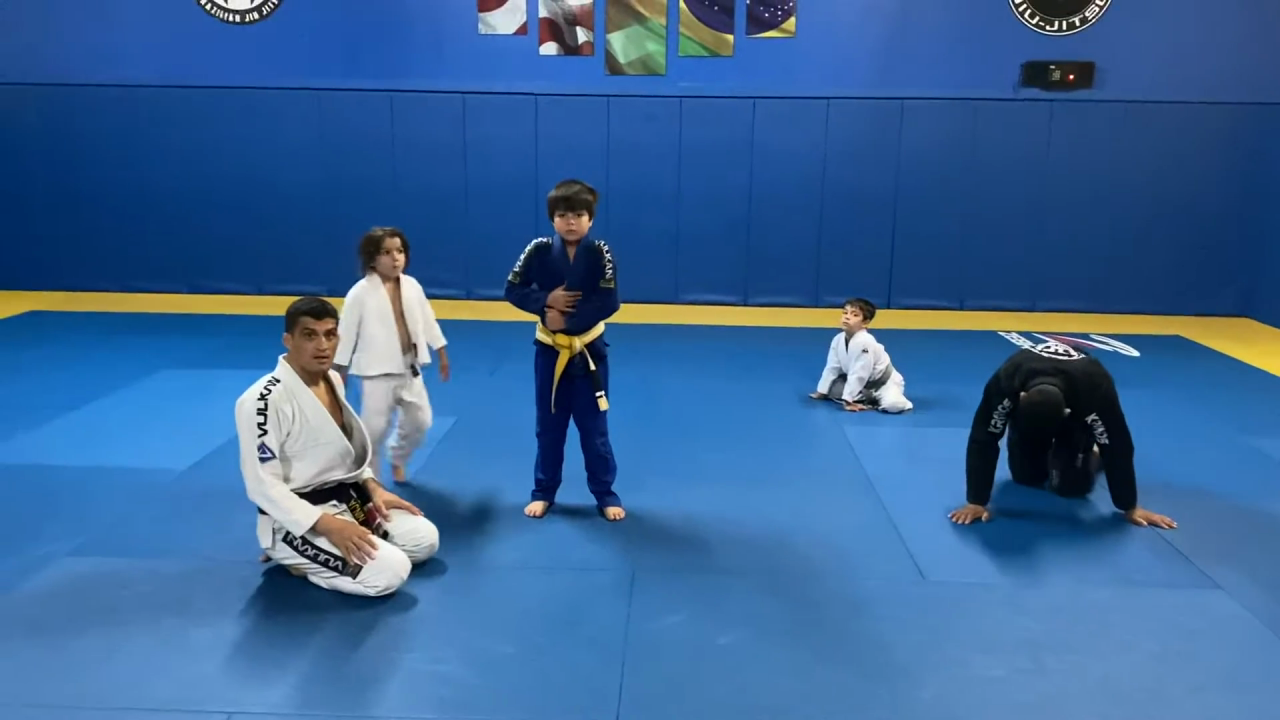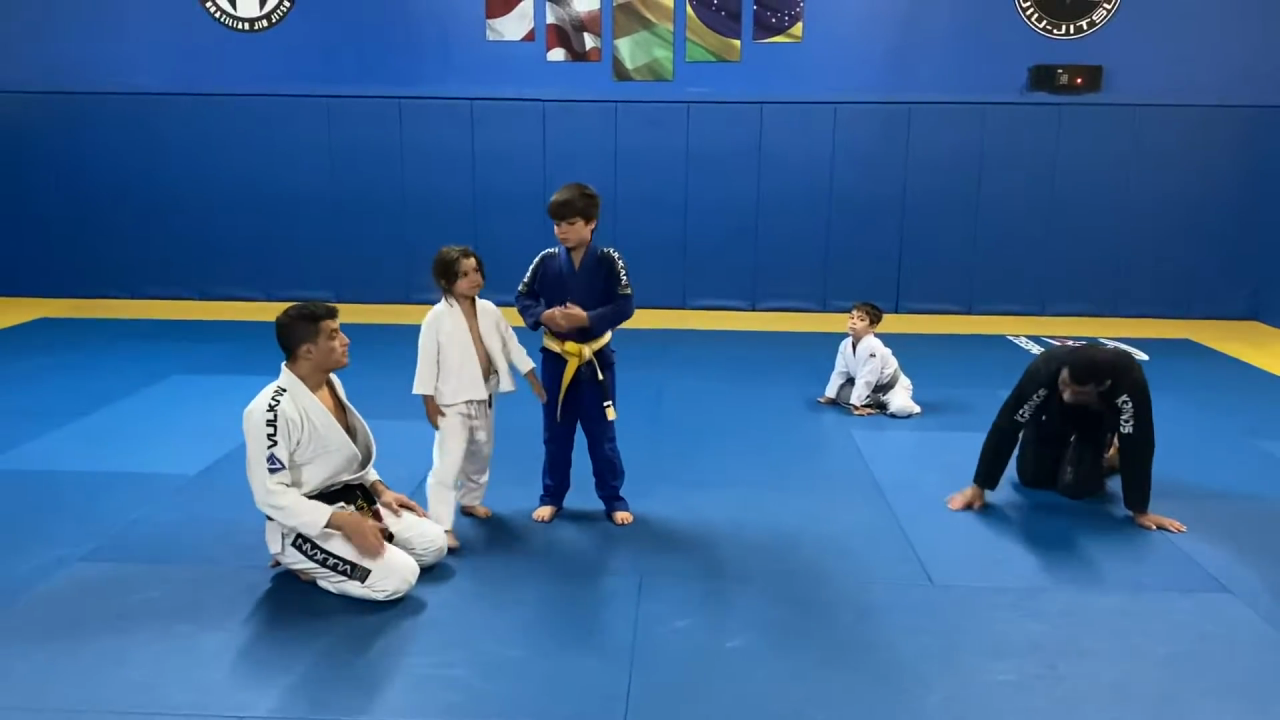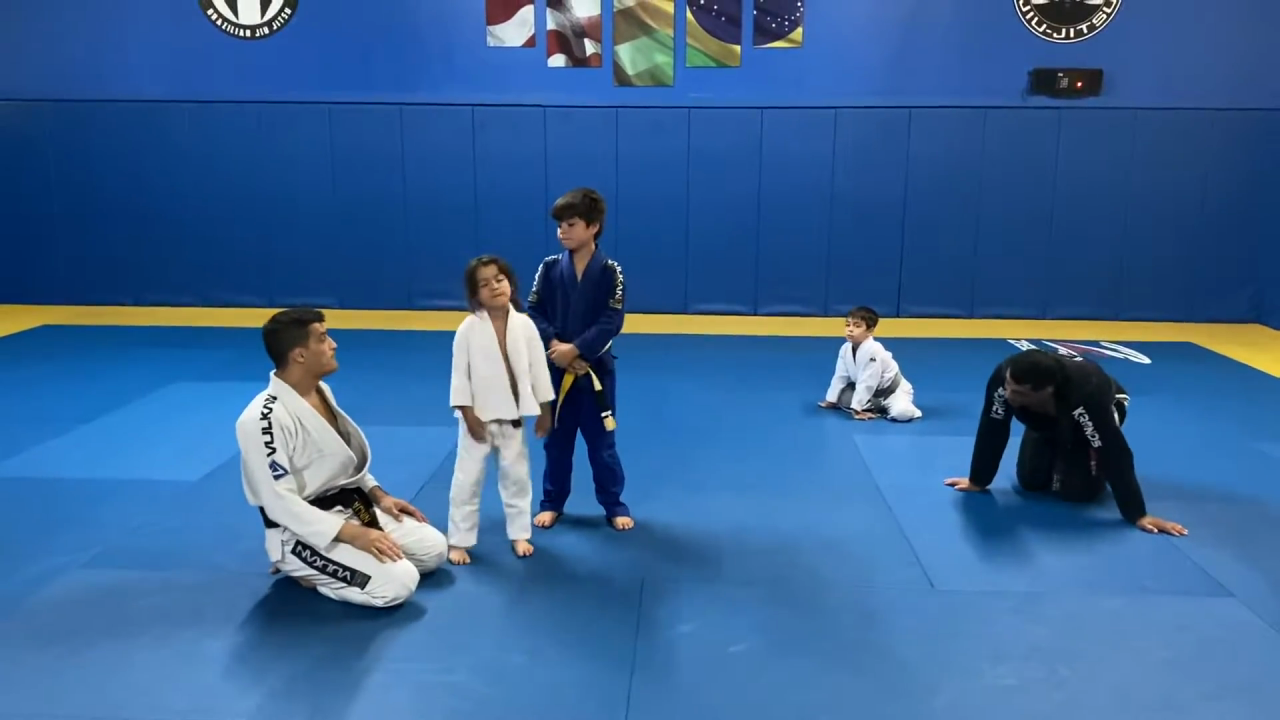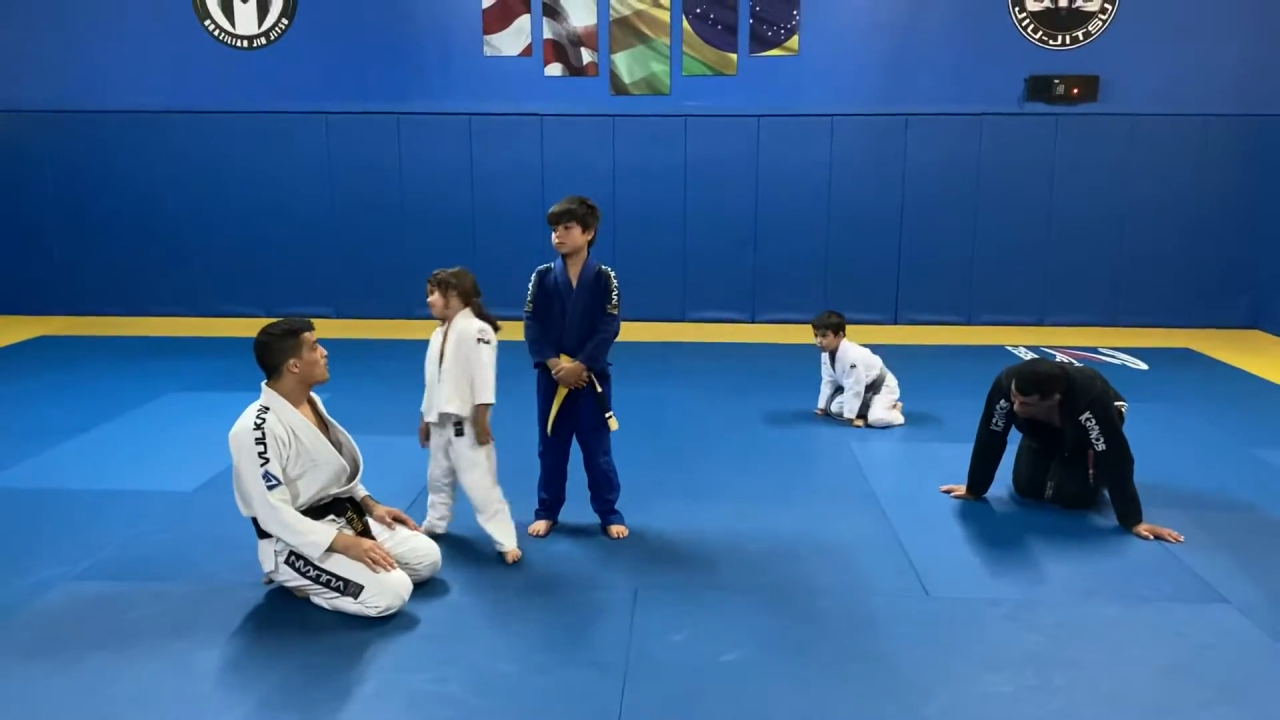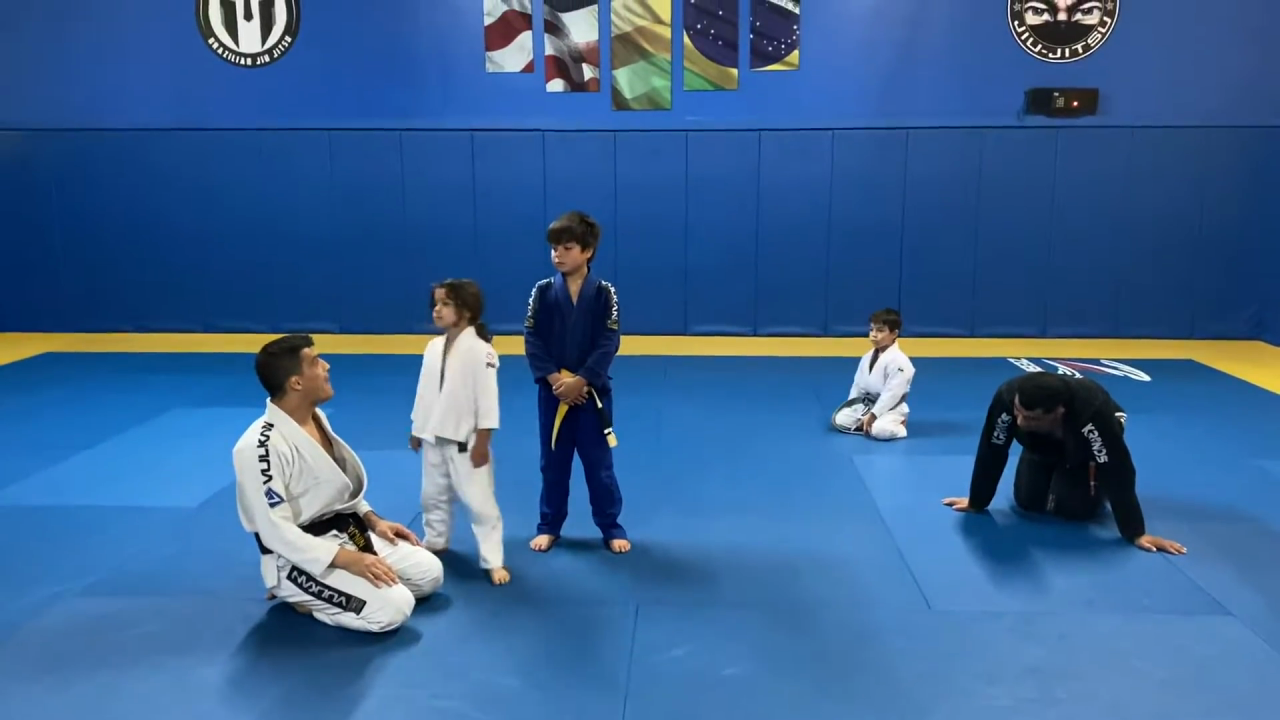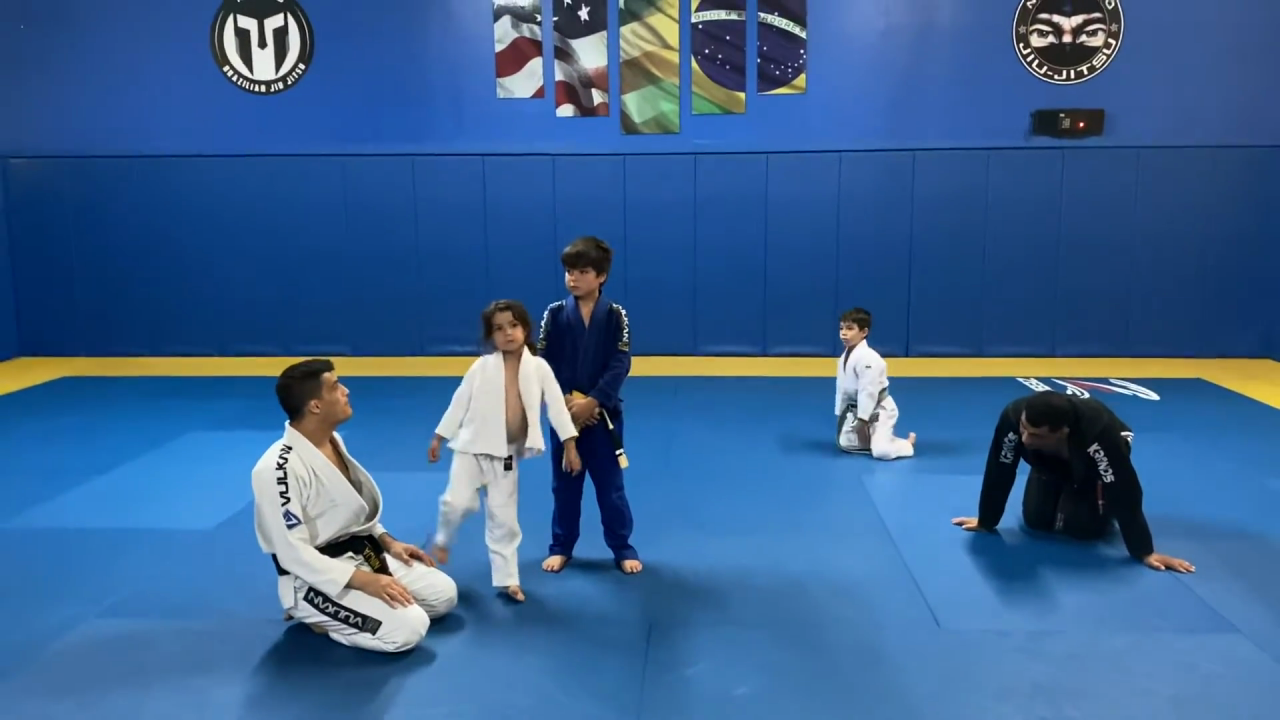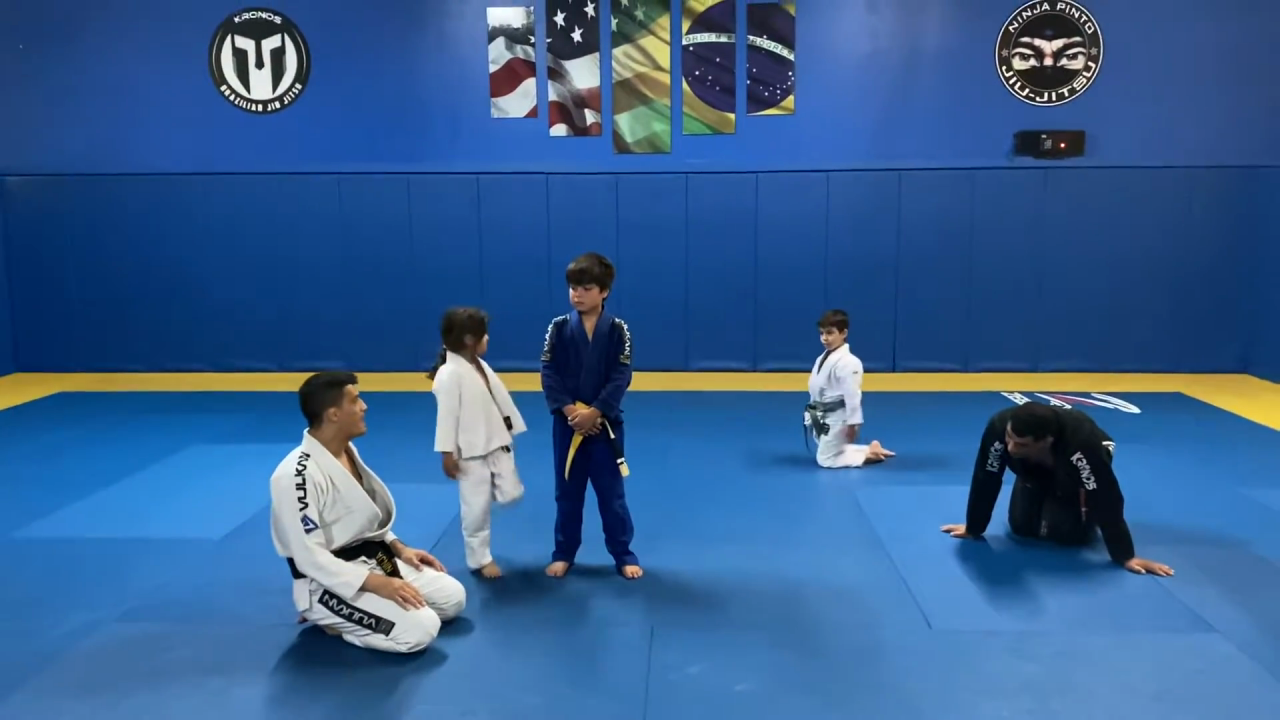
dt=0.7s
person 1, frame 1
left shoulder: (600, 253)
right shoulder: (539, 251)
left elbow: (609, 303)
right elbow: (513, 290)
left wrist: (567, 321)
right wrist: (547, 300)
left hip: (589, 350)
right hip: (550, 351)
left knee: (594, 426)
right knee: (549, 426)
left ankle: (605, 493)
right ankle: (543, 491)
person 1, frame 2
left shoulder: (608, 260)
right shoulder: (546, 260)
left elbow: (625, 307)
right elbow: (523, 298)
left wrist: (588, 318)
right wrist: (541, 316)
left hip: (596, 359)
right hip: (556, 359)
left knee: (601, 434)
right knee: (556, 433)
left ankle: (613, 498)
right ankle: (552, 497)
person 1, frame 3
left shoulder: (610, 271)
right shoulder: (549, 268)
left elbow: (611, 323)
right elbow: (534, 313)
left wrist: (575, 350)
right wrist: (555, 345)
left hip: (595, 367)
right hip: (556, 367)
left knee: (601, 441)
right knee: (556, 440)
left ankle: (614, 504)
right ankle: (552, 502)
person 1, frame 4
left shoulder: (604, 278)
right shoulder: (542, 277)
left elbow: (607, 330)
right elbow: (532, 326)
left wrist: (580, 366)
right wrist: (554, 364)
left hip: (591, 375)
right hip: (552, 376)
left knee: (597, 448)
right knee: (551, 448)
left ankle: (609, 513)
right ankle: (547, 511)
person 1, frame 5
left shoulder: (603, 293)
right shoulder: (542, 292)
left elbow: (607, 345)
right elbow: (533, 341)
left wrist: (580, 381)
right wrist: (555, 379)
left hip: (593, 391)
right hip: (553, 391)
left knee: (599, 463)
right knee: (553, 462)
left ankle: (611, 527)
right ankle: (549, 526)
person 1, frame 6
left shoulder: (615, 316)
right shoulder: (554, 314)
left elbow: (619, 366)
right elbow: (544, 363)
left wrist: (591, 402)
right wrist: (567, 401)
left hip: (604, 412)
right hip: (564, 412)
left knee: (609, 484)
right knee: (564, 483)
left ankle: (622, 548)
right ankle: (561, 547)
person 1, frame 7
left shoulder: (617, 330)
right shoulder: (558, 328)
left elbow: (620, 378)
right elbow: (549, 375)
left wrist: (594, 413)
right wrist: (570, 410)
left hip: (605, 422)
right hip: (567, 423)
left knee: (611, 492)
right knee: (567, 492)
left ankle: (623, 554)
right ankle: (563, 553)
person 2, frame 1
left shoulder: (332, 380)
right shoulder: (263, 401)
right elbow: (263, 486)
left wrist: (373, 488)
right wrist: (329, 526)
right hip: (296, 520)
left knee: (424, 540)
right knee: (389, 572)
left ankle: (304, 556)
right ankle: (291, 556)
person 2, frame 2
left shoulder: (331, 383)
right shoulder: (271, 410)
right elbow: (271, 495)
left wrist: (379, 490)
right wrist: (344, 523)
left hip: (352, 502)
right hip: (304, 526)
left knee: (433, 542)
right knee: (398, 577)
right ankle: (300, 562)
person 2, frame 3
left shoulder: (320, 390)
right shoulder: (265, 419)
right elbow: (281, 504)
left wrist: (379, 495)
right wrist: (353, 535)
right hip: (302, 532)
left knee: (433, 549)
right knee: (398, 583)
left ankle: (325, 566)
right ankle: (303, 569)
person 2, frame 4
left shoulder: (310, 401)
right shoulder: (257, 429)
right elbow: (274, 515)
left wrist: (371, 505)
right wrist: (345, 545)
right hip: (296, 542)
left knee: (427, 558)
right knee: (390, 593)
left ankle: (321, 575)
right ankle: (295, 580)
person 2, frame 5
left shoulder: (315, 417)
right shoulder: (261, 447)
right elbow: (276, 531)
left wrist: (373, 520)
right wrist: (348, 560)
right hip: (298, 557)
left knee: (429, 573)
right knee: (393, 608)
left ankle: (329, 590)
right ankle: (298, 595)
person 2, frame 6
left shoulder: (331, 440)
right shoulder: (279, 469)
right elbow: (293, 553)
left wrist: (388, 541)
right wrist: (363, 582)
right hip: (315, 579)
left knee: (443, 594)
right knee: (407, 629)
left ankle: (347, 610)
right ankle: (314, 615)
person 2, frame 7
left shoulder: (345, 451)
right shoulder: (297, 475)
right elbow: (310, 557)
left wrist: (399, 548)
right wrist: (377, 585)
right hip: (328, 583)
left knee: (452, 597)
right knee: (419, 629)
left ankle: (348, 616)
right ankle: (327, 618)
person 3, frame 1
left shoulder: (412, 286)
right shoulder: (361, 292)
left elbow: (428, 320)
right elbow: (346, 330)
left wrist: (441, 353)
right wrist: (339, 368)
left hip: (409, 368)
right hip: (378, 371)
left knee: (421, 421)
right knee: (375, 427)
left ankle: (397, 459)
person 3, frame 2
left shoulder: (489, 310)
right shoulder: (437, 317)
left elbow: (511, 344)
right elbow: (427, 360)
left wrist: (533, 379)
right wrist: (429, 402)
left hip: (483, 398)
right hip: (452, 401)
left knee: (480, 455)
right knee: (448, 463)
left ankle: (470, 500)
right ankle: (440, 526)
person 3, frame 3
left shoulder: (524, 325)
right shoulder: (469, 328)
left elbow: (538, 369)
right elbow: (460, 375)
left wrist: (544, 411)
right wrist: (468, 414)
left hip: (513, 418)
right hip: (480, 417)
left knee: (517, 477)
right knee: (468, 479)
left ankle: (519, 534)
right ankle: (458, 540)
person 3, frame 4
left shoulder: (476, 329)
right shoulder: (439, 333)
left elbow: (483, 377)
left wrist: (480, 419)
right wrist: (426, 418)
left hip: (467, 422)
right hip: (442, 422)
left knee: (479, 484)
right knee: (438, 478)
left ankle: (506, 541)
right ankle: (434, 525)
person 3, frame 5
left shoulder: (481, 350)
right shoulder: (434, 346)
left elbow: (488, 399)
right elbow: (425, 391)
left wrist: (481, 443)
right wrist: (416, 429)
left hip: (465, 440)
right hip: (436, 437)
left knee: (479, 501)
right knee: (433, 495)
left ankle: (494, 562)
right ankle: (435, 542)
person 3, frame 6
left shoulder: (538, 368)
right shoulder: (481, 366)
left elbow: (557, 406)
right elbow: (461, 401)
left wrist: (570, 445)
right wrist: (440, 436)
left hip: (508, 455)
right hip: (473, 448)
left knee: (504, 519)
right knee: (457, 502)
left ankle: (507, 578)
right ankle: (442, 540)
person 3, frame 7
left shoulder: (480, 365)
right shoulder: (449, 374)
right elbow: (446, 416)
left wrist: (507, 437)
right wrist: (448, 455)
left hip: (498, 445)
right hip: (472, 452)
left knee: (512, 493)
right knee: (476, 507)
right ankle: (480, 559)
person 4, frame 1
left shoulder: (1096, 392)
right shoulder: (1005, 382)
left elbow: (1117, 448)
right elbow: (983, 440)
left wrist: (1130, 508)
right wrist: (976, 502)
left knee: (1069, 486)
right knee: (1026, 477)
left ankle: (1092, 454)
person 4, frame 2
left shoulder: (1129, 380)
right shoulder: (1045, 370)
left elbow: (1138, 445)
right elbow: (1007, 425)
left wrist: (1140, 511)
right wrist: (979, 486)
left hip: (1098, 421)
right hip: (1053, 417)
left knee: (1075, 486)
right knee: (1032, 477)
left ankle: (1109, 456)
right ankle: (1067, 450)
person 4, frame 3
left shoulder: (1087, 393)
right shoulder: (1004, 377)
left elbow: (1114, 453)
right elbow: (992, 432)
left wrist: (1137, 515)
right wrist: (978, 481)
left hip: (1100, 412)
right hip: (1046, 422)
left knee: (1077, 490)
right knee: (1031, 481)
left ankle: (1088, 465)
right ankle: (1060, 457)
person 4, frame 4
left shoulder: (1092, 399)
right shoulder: (1006, 384)
left elbow: (1116, 460)
right elbow: (990, 439)
left wrist: (1133, 521)
right wrist: (974, 489)
left hip: (1087, 436)
right hip: (1043, 432)
left knee: (1074, 495)
right knee: (1026, 488)
left ankle: (1094, 474)
right ankle: (1056, 462)
person 4, frame 5
left shoulder: (1094, 411)
right shoulder: (1007, 397)
left elbow: (1117, 472)
right elbow: (991, 453)
left wrist: (1135, 533)
right wrist: (976, 502)
left hip: (1085, 451)
right hip: (1043, 446)
left knee: (1075, 507)
right knee: (1028, 501)
left ankle: (1096, 488)
right ankle: (1056, 476)
person 4, frame 6
left shoulder: (1100, 432)
right shoulder: (1013, 416)
left elbow: (1124, 491)
right elbow: (999, 472)
left wrist: (1144, 551)
right wrist: (985, 521)
left hip: (1092, 469)
right hip: (1051, 465)
left knee: (1084, 526)
right knee: (1036, 520)
left ankle: (1103, 507)
right ankle: (1062, 494)
person 4, frame 7
left shoulder: (1082, 442)
right shoulder: (999, 427)
left elbow: (1106, 499)
right elbow: (985, 481)
left wrist: (1125, 556)
right wrist: (973, 528)
left hip: (1075, 478)
right hip: (1035, 473)
left knee: (1069, 533)
right knee: (1022, 528)
left ankle: (1086, 516)
right ankle: (1047, 503)
